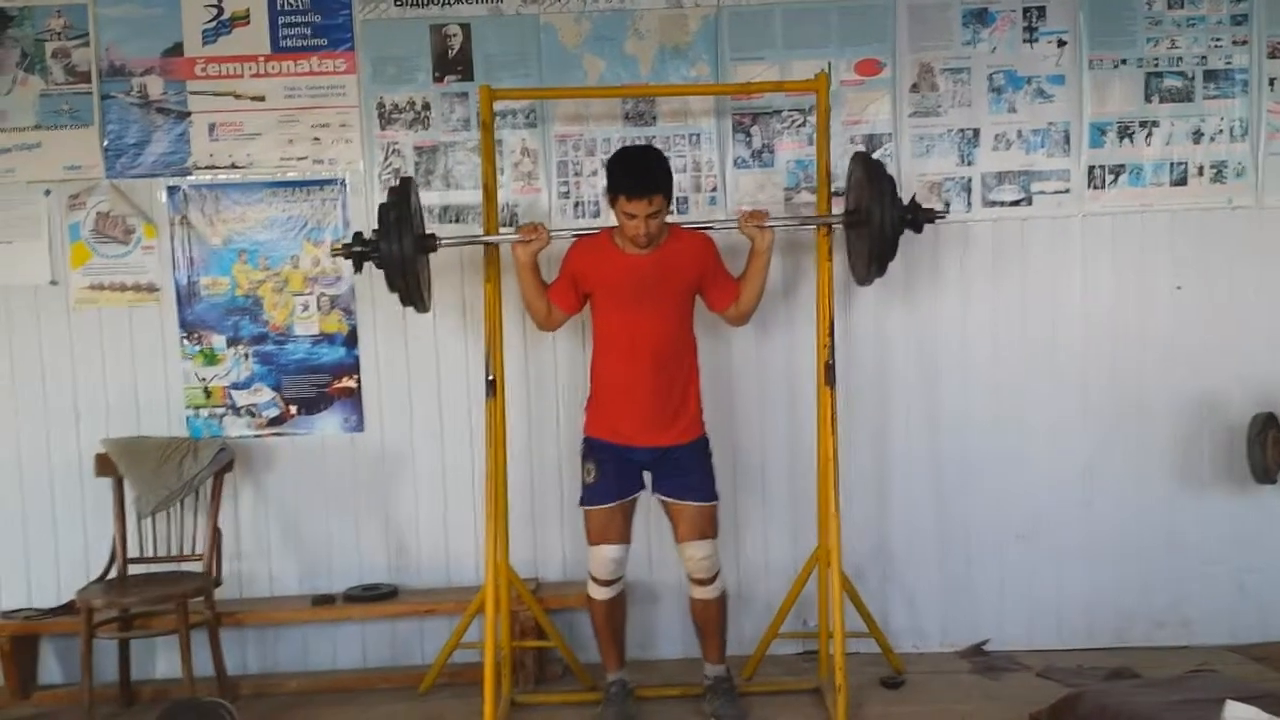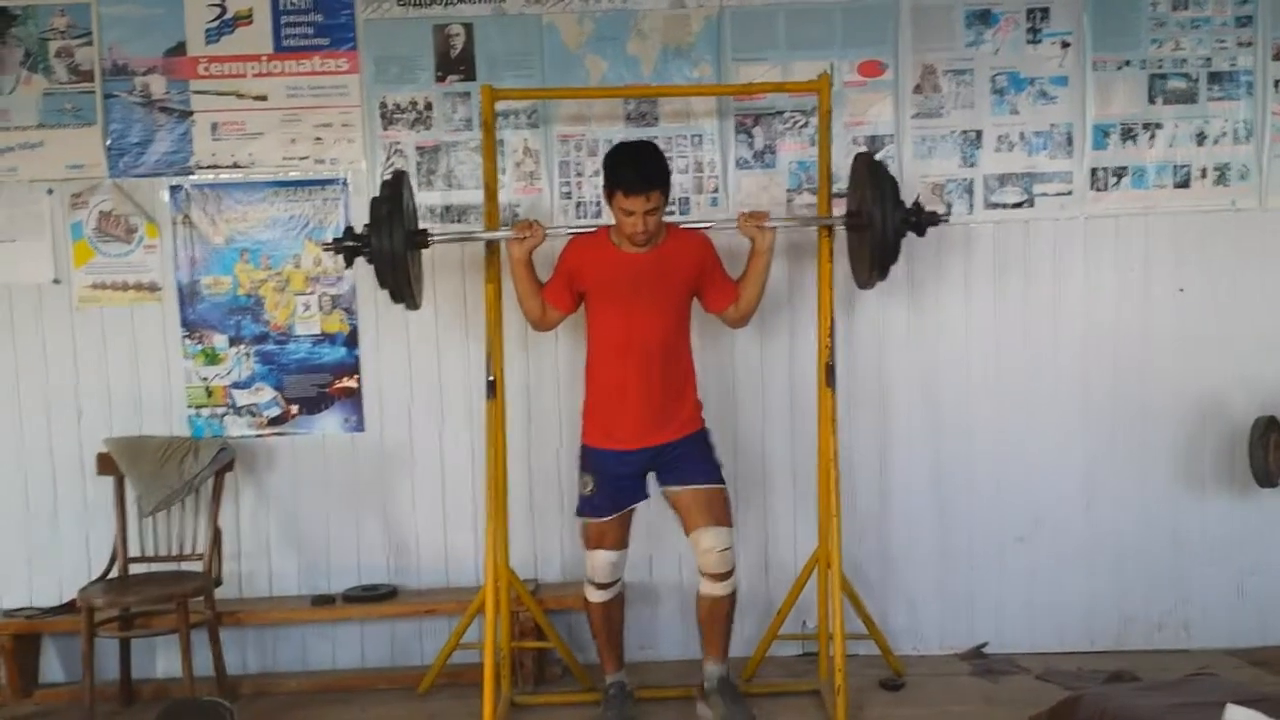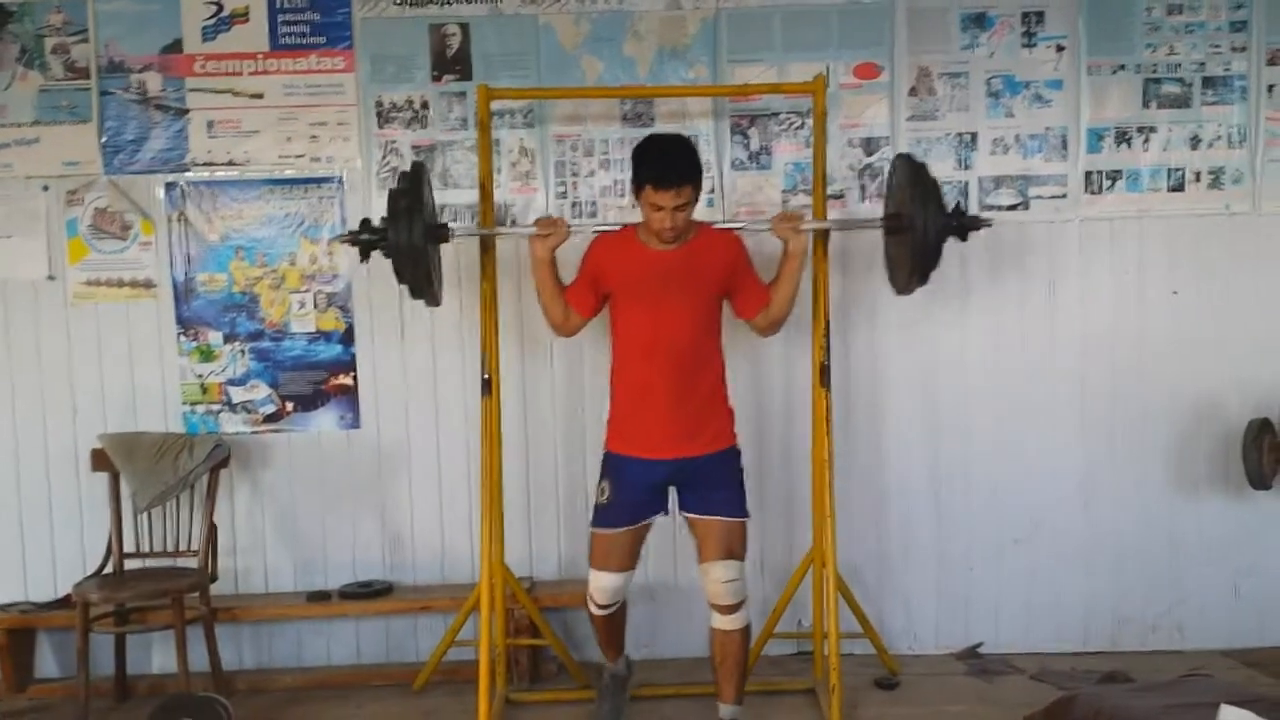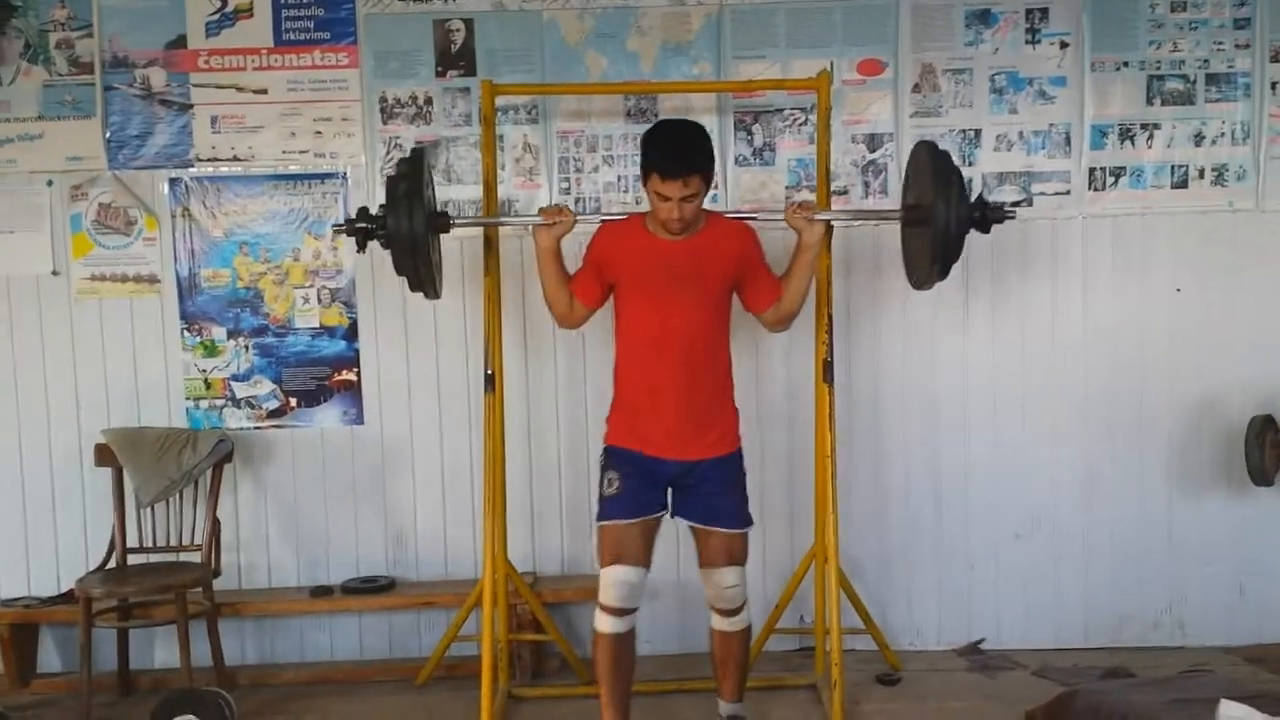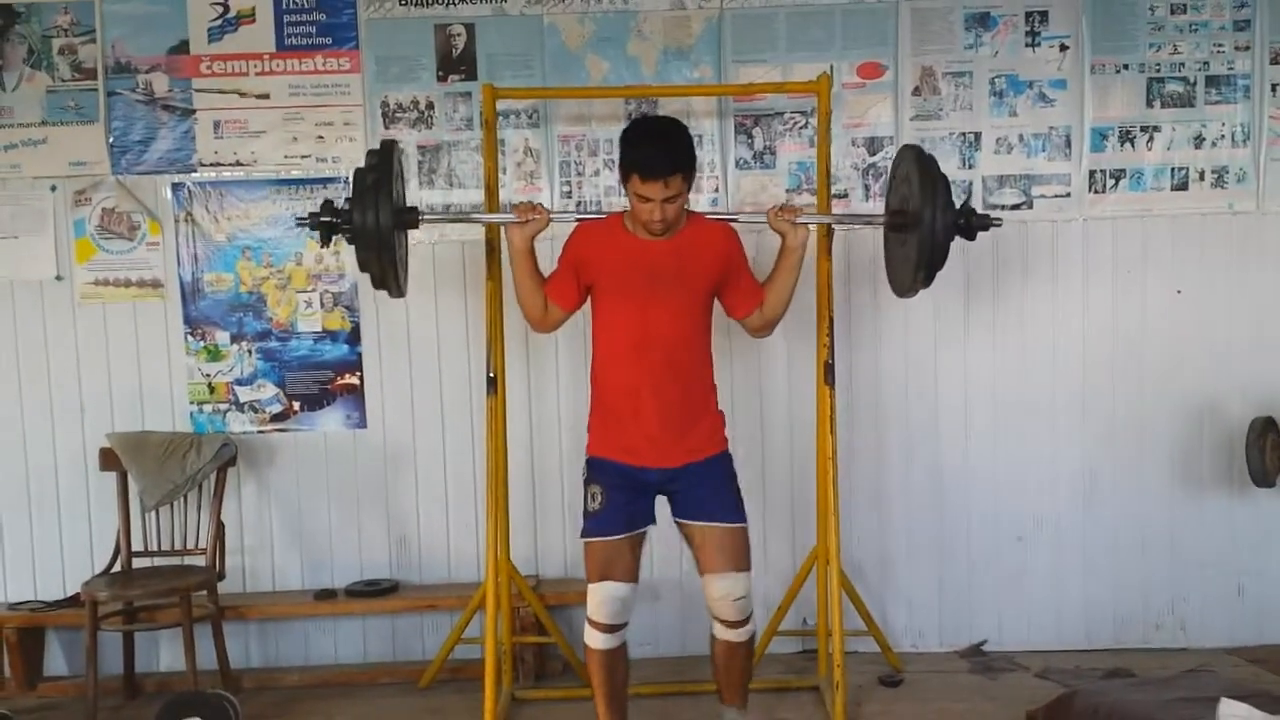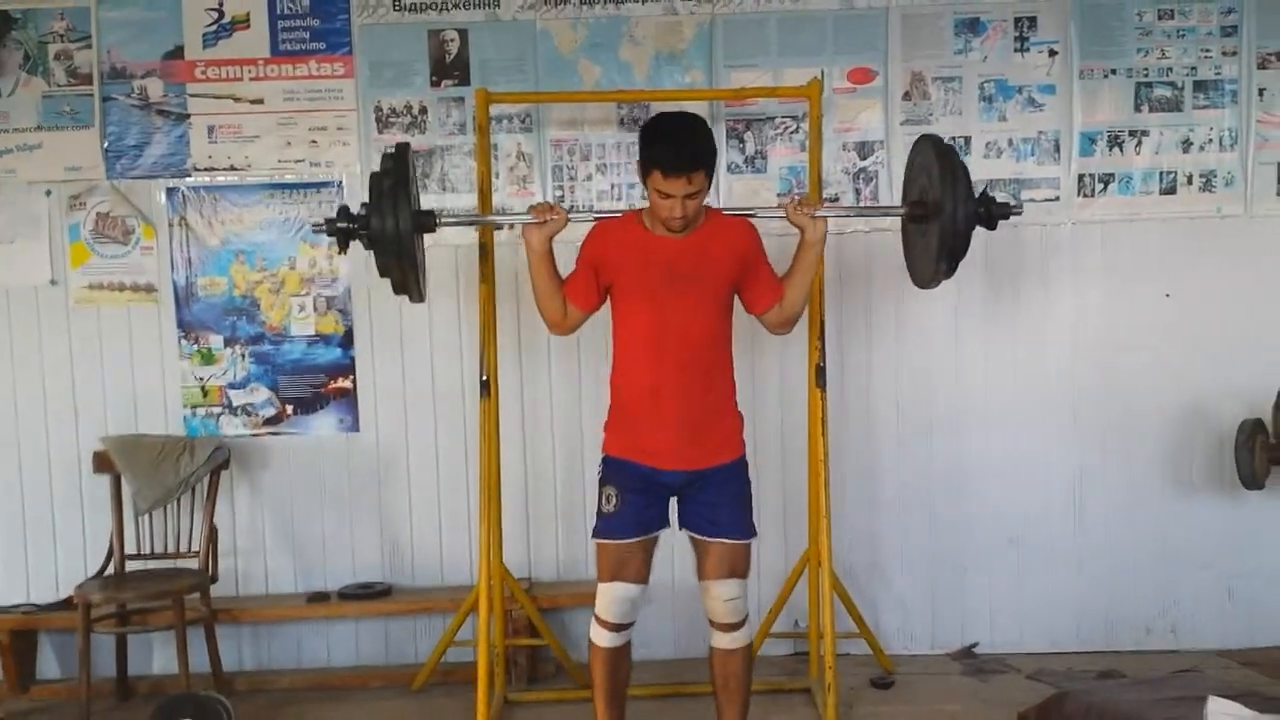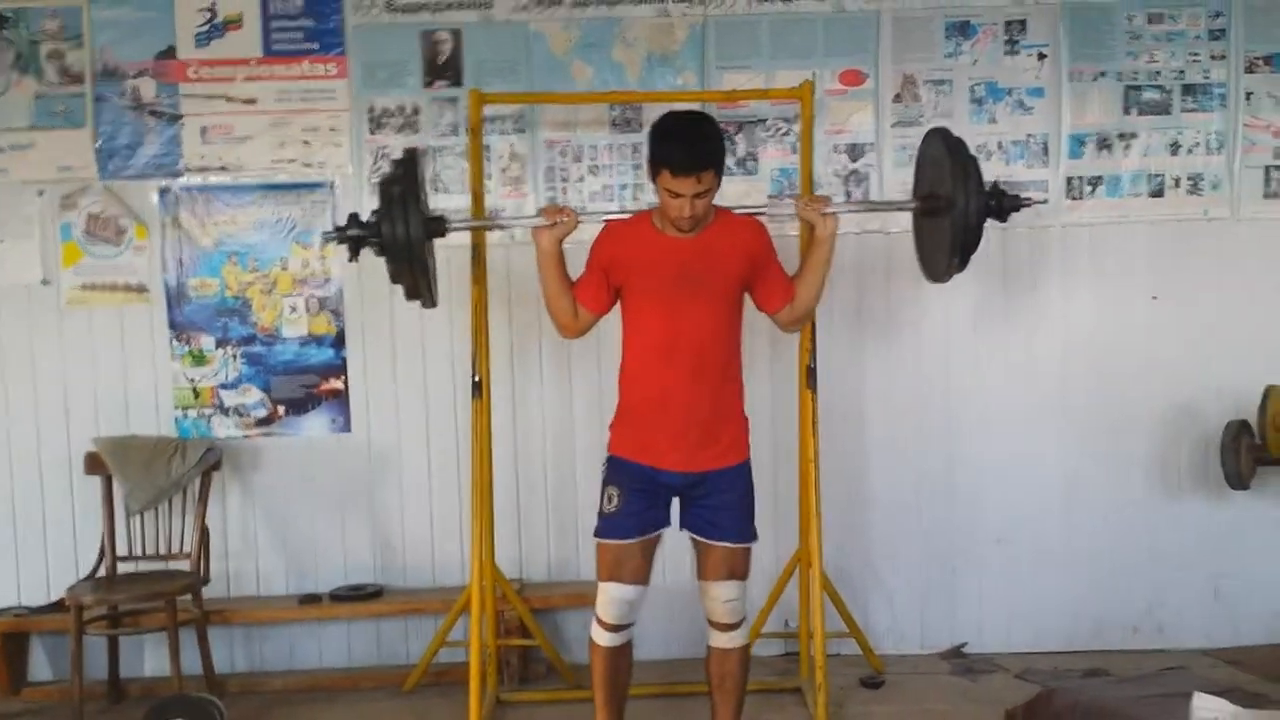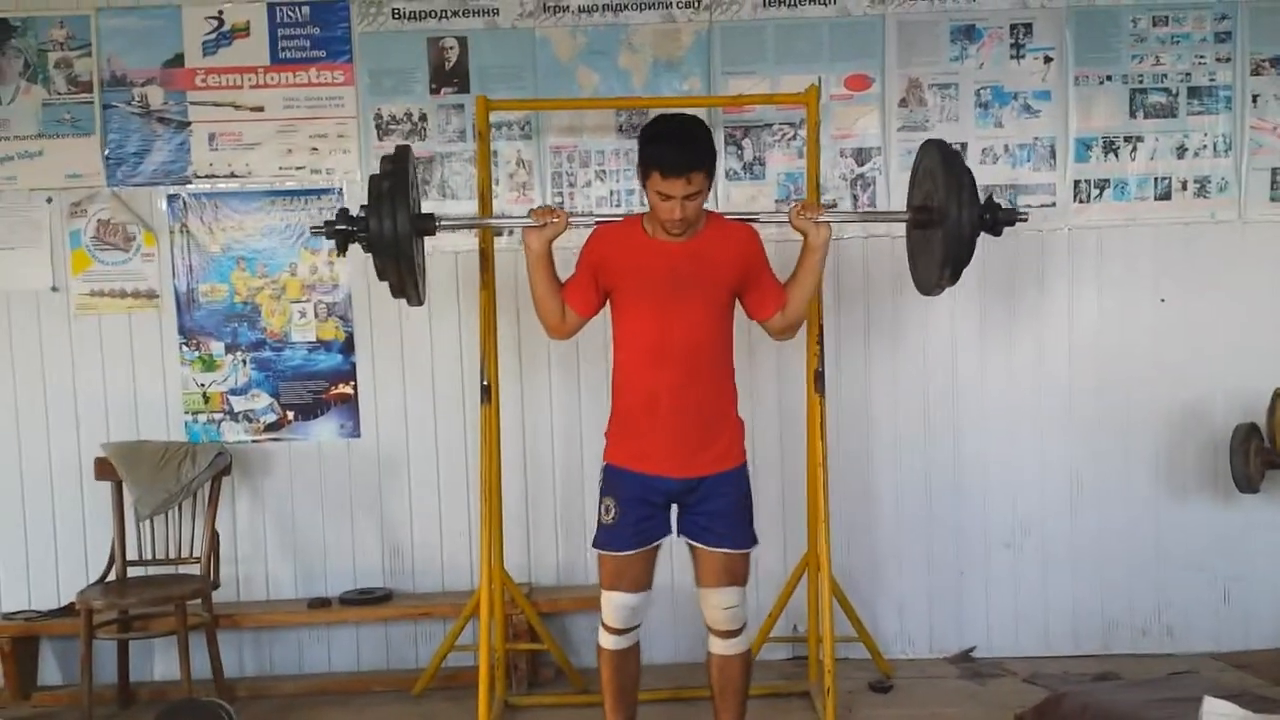
dt=0.4s
person 1, frame 1
left shoulder: (696, 248)
right shoulder: (585, 254)
left elbow: (738, 311)
right elbow: (547, 317)
left wrist: (760, 248)
right wrist: (525, 262)
left hip: (682, 435)
right hip: (608, 437)
left knee: (703, 564)
right knee: (605, 568)
person 1, frame 2
left shoulder: (694, 248)
right shoulder: (581, 253)
left elbow: (737, 312)
right elbow: (542, 317)
left wrist: (762, 249)
right wrist: (519, 259)
left hip: (681, 433)
right hip: (607, 440)
left knee: (717, 554)
right knee: (603, 571)
person 1, frame 3
left shoulder: (725, 249)
right shoulder: (606, 252)
left elbow: (767, 319)
right elbow: (564, 321)
left wrist: (795, 252)
right wrist: (542, 257)
left hip: (711, 449)
right hip: (631, 450)
left knee: (726, 592)
right knee: (605, 586)
right ankle: (615, 666)
person 1, frame 4
left shoulder: (736, 240)
right shoulder: (612, 240)
left elbow: (778, 315)
right elbow: (568, 313)
left wrist: (809, 245)
right wrist: (547, 247)
left hip: (713, 448)
right hip: (632, 447)
left knee: (728, 595)
right knee: (617, 596)
person 1, frame 5
left shoulder: (718, 242)
right shoulder: (589, 241)
left elbow: (760, 320)
right elbow: (542, 317)
left wrist: (793, 248)
right wrist: (520, 246)
left hip: (701, 453)
right hip: (615, 456)
left knee: (733, 605)
right knee: (606, 612)
person 1, frame 6
left shoulder: (738, 238)
right shoulder: (608, 239)
left elbow: (780, 316)
right elbow: (561, 318)
left wrist: (812, 241)
right wrist: (538, 246)
left hip: (717, 457)
right hip: (632, 456)
left knee: (728, 611)
right knee: (614, 611)
person 1, frame 7
left shoulder: (747, 238)
right shoulder: (617, 240)
left elbow: (791, 314)
right elbow: (572, 321)
left wrist: (823, 238)
right wrist: (548, 250)
left hip: (721, 460)
right hip: (637, 457)
left knee: (727, 613)
right knee: (614, 612)
person 1, frame 8
left shoulder: (739, 243)
right shoulder: (608, 244)
left elbow: (782, 322)
right elbow: (560, 323)
left wrist: (815, 245)
right wrist: (537, 250)
left hip: (718, 466)
right hip: (632, 464)
left knee: (727, 618)
right knee: (619, 618)
